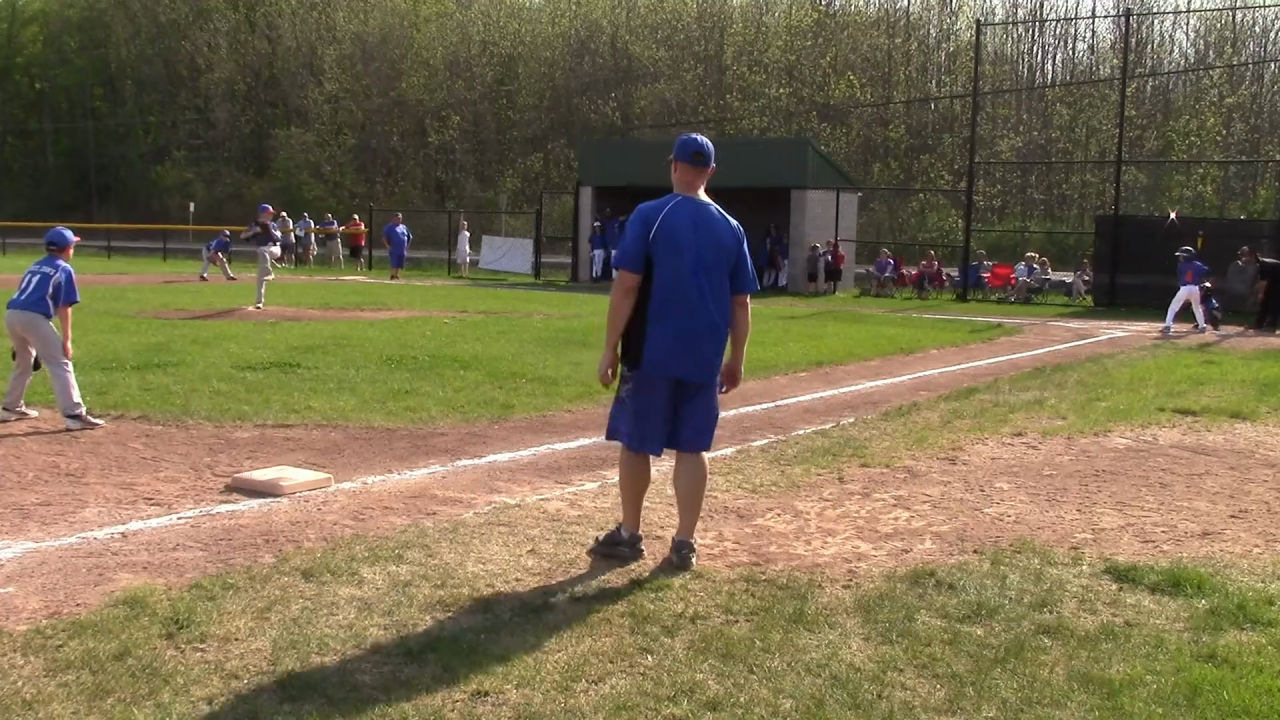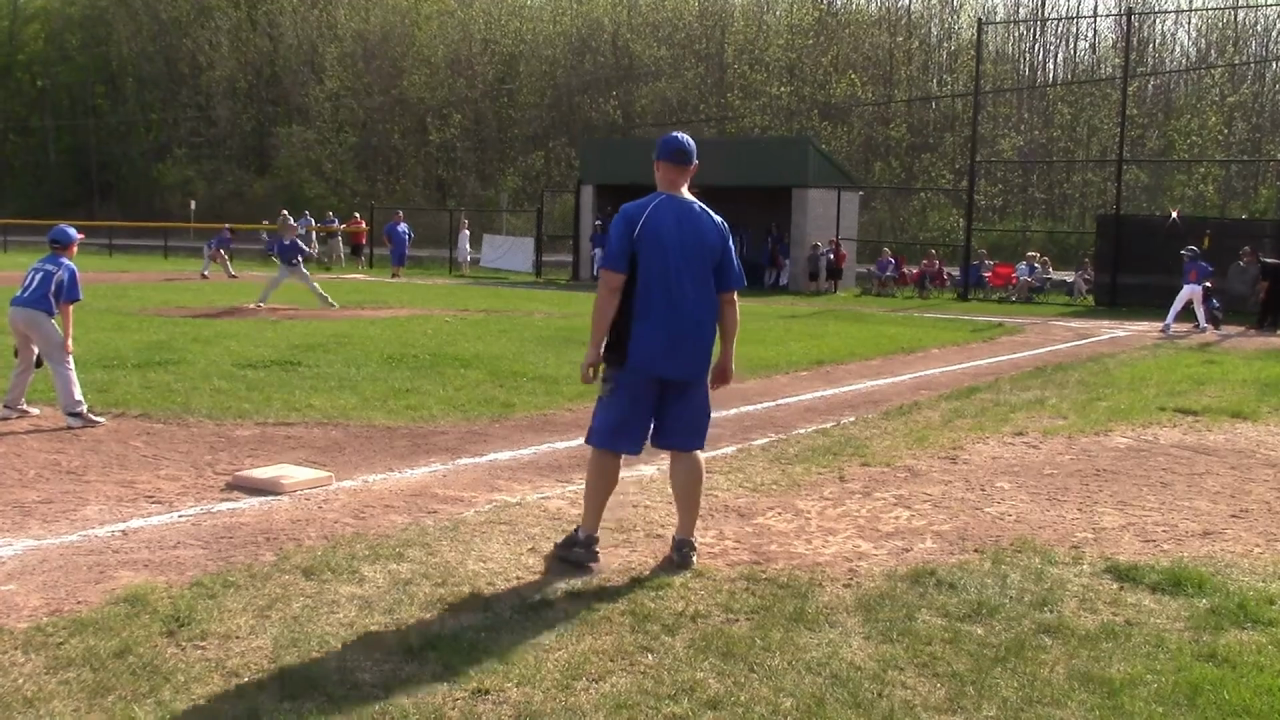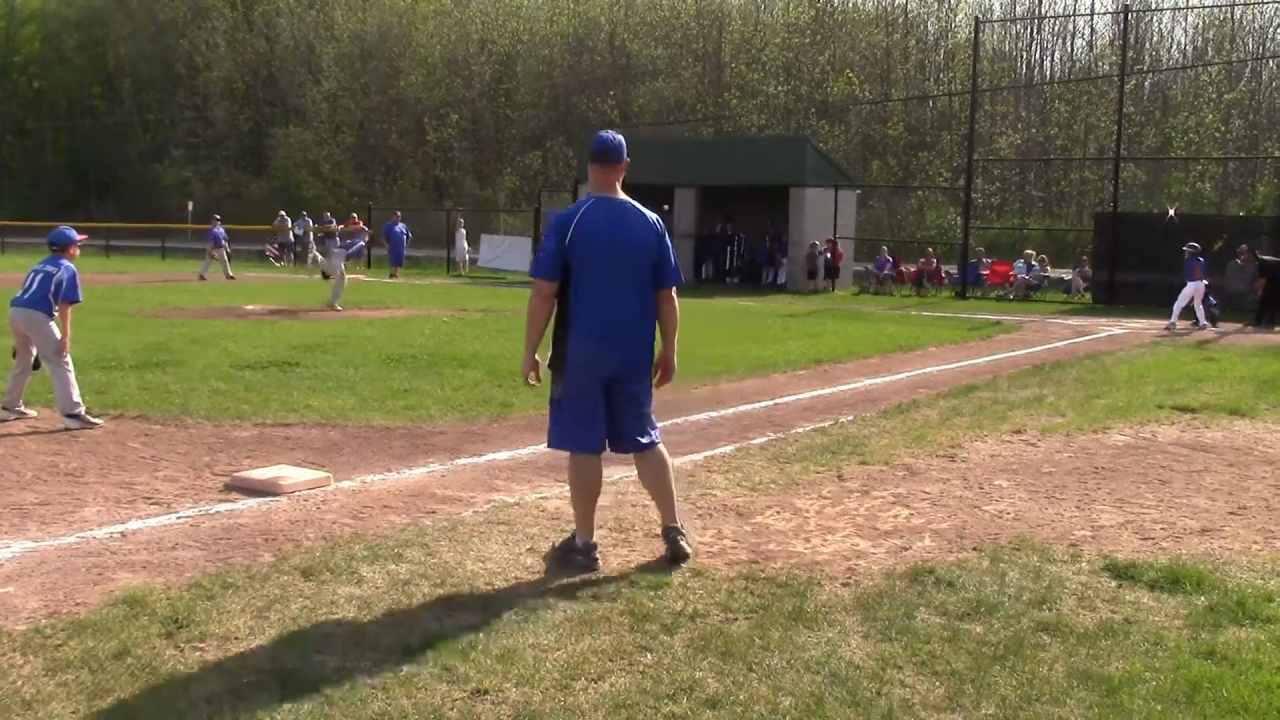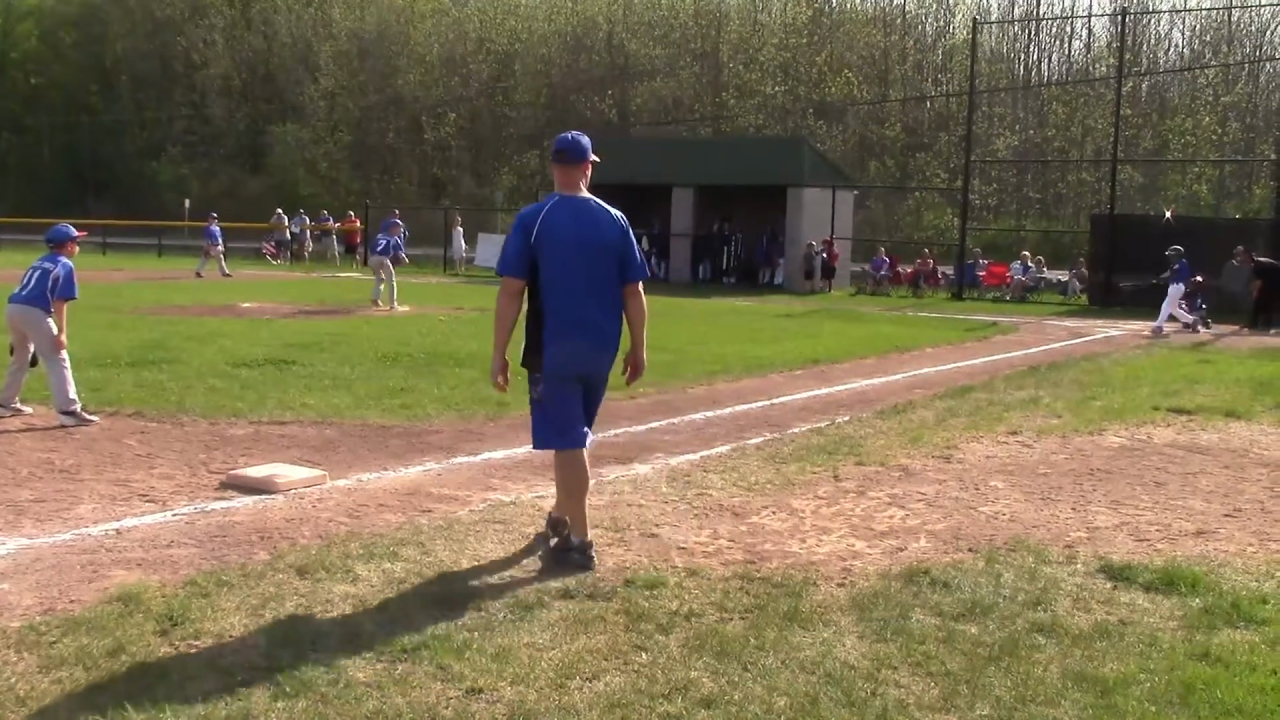
dt=0.5s
person 1, frame 1
left shoulder: (650, 215)
right shoulder: (731, 228)
left elbow: (627, 286)
right elbow: (741, 303)
left wrist: (610, 347)
right wrist: (736, 358)
left hip: (649, 354)
right hip: (704, 358)
left knee: (635, 443)
right knee: (692, 447)
left ankle: (628, 535)
right ankle: (684, 543)
person 1, frame 2
left shoulder: (634, 215)
right shoulder: (715, 225)
left elbow: (612, 286)
right elbow: (728, 299)
left wrist: (595, 347)
right wrist: (726, 355)
left hip: (635, 354)
right hip: (691, 357)
left knee: (609, 442)
right knee: (685, 447)
left ankle: (585, 537)
right ankle: (684, 542)
person 1, frame 3
left shoulder: (567, 221)
right shoulder: (650, 223)
left elbow: (544, 293)
right elbow: (667, 296)
left wrist: (530, 351)
right wrist: (668, 350)
left hip: (579, 355)
right hip: (634, 356)
left knee: (583, 447)
right knee: (644, 441)
left ankle: (584, 543)
right ankle: (673, 531)
person 1, frame 4
left shoulder: (532, 219)
right shoulder: (614, 220)
left elbow: (511, 291)
right elbow: (633, 291)
left wrist: (499, 352)
right wrist: (638, 347)
left hip: (553, 351)
right hip: (600, 349)
left knee: (567, 442)
right knee: (578, 433)
left ankle: (579, 541)
right ankle: (562, 516)
person 2, frame 1
left shoulder: (35, 266)
right shoulder: (64, 270)
right elbow: (64, 308)
left wrist: (21, 338)
right wrist: (67, 340)
right hip: (33, 317)
left knee: (24, 362)
right knee: (61, 364)
right ankle: (75, 415)
person 2, frame 2
left shoulder: (39, 264)
right shoulder: (67, 267)
right elbow: (65, 305)
right wrist: (67, 337)
left hip: (15, 311)
right hip: (36, 315)
left knee: (26, 359)
right knee: (62, 361)
left ankle: (12, 405)
right ankle: (76, 413)
person 2, frame 3
left shoulder: (41, 265)
right shoulder: (67, 269)
right elbow: (64, 305)
left wrist: (23, 335)
right wrist: (65, 336)
right hip: (36, 316)
left knee: (24, 360)
right knee: (61, 363)
right ankle: (74, 414)
person 2, frame 4
left shoulder: (40, 262)
right shoulder: (65, 265)
right elbow: (59, 301)
left wrist: (21, 331)
right wrist: (61, 332)
right hip: (34, 312)
left knee: (21, 357)
right knee: (57, 360)
right ankle: (69, 411)
